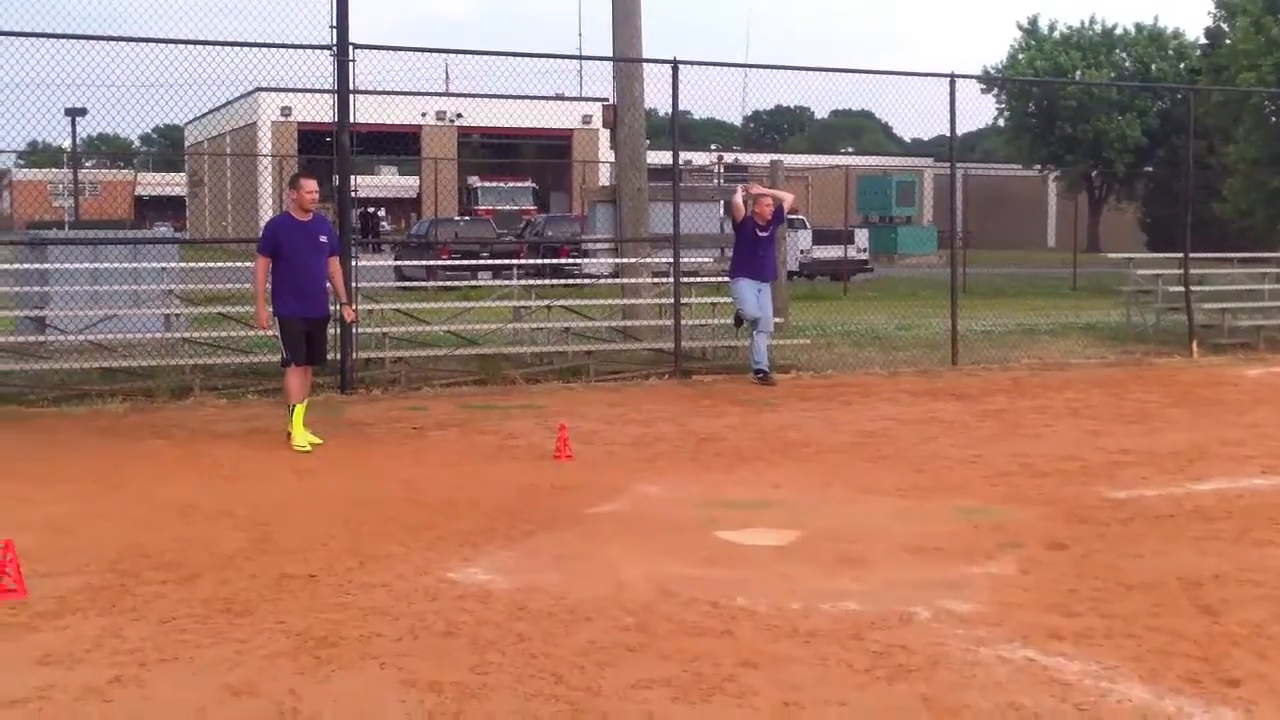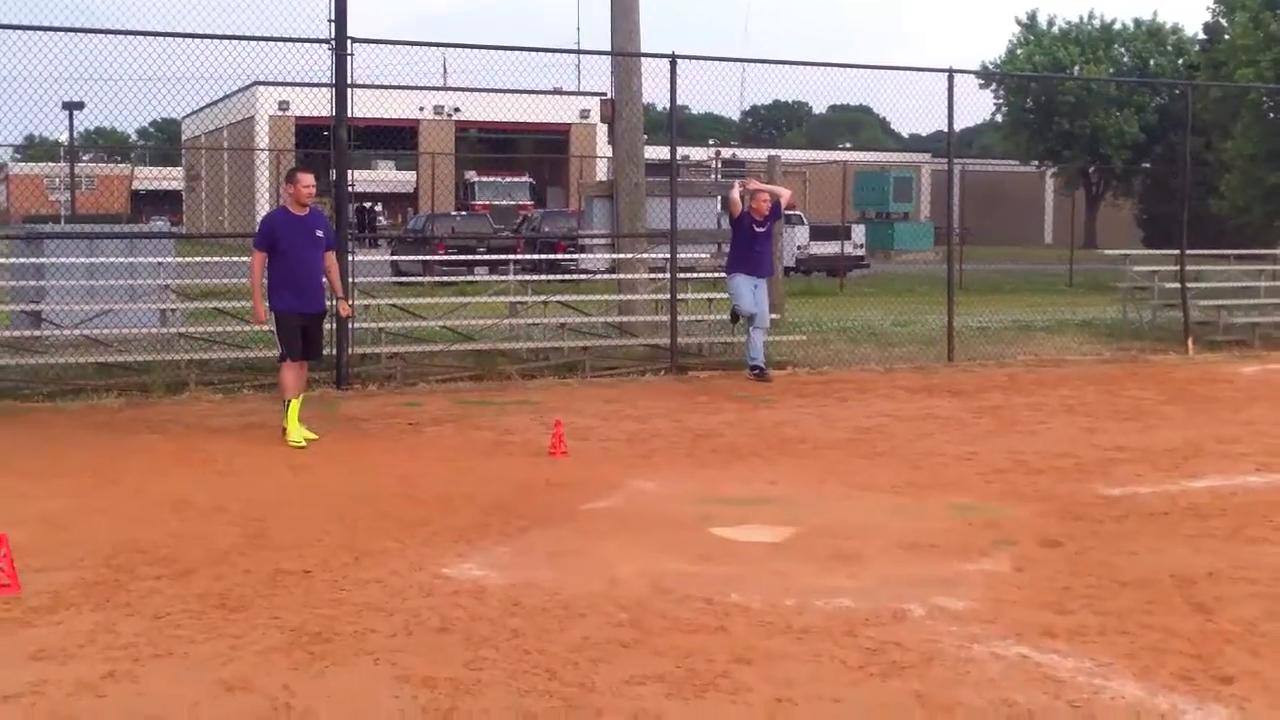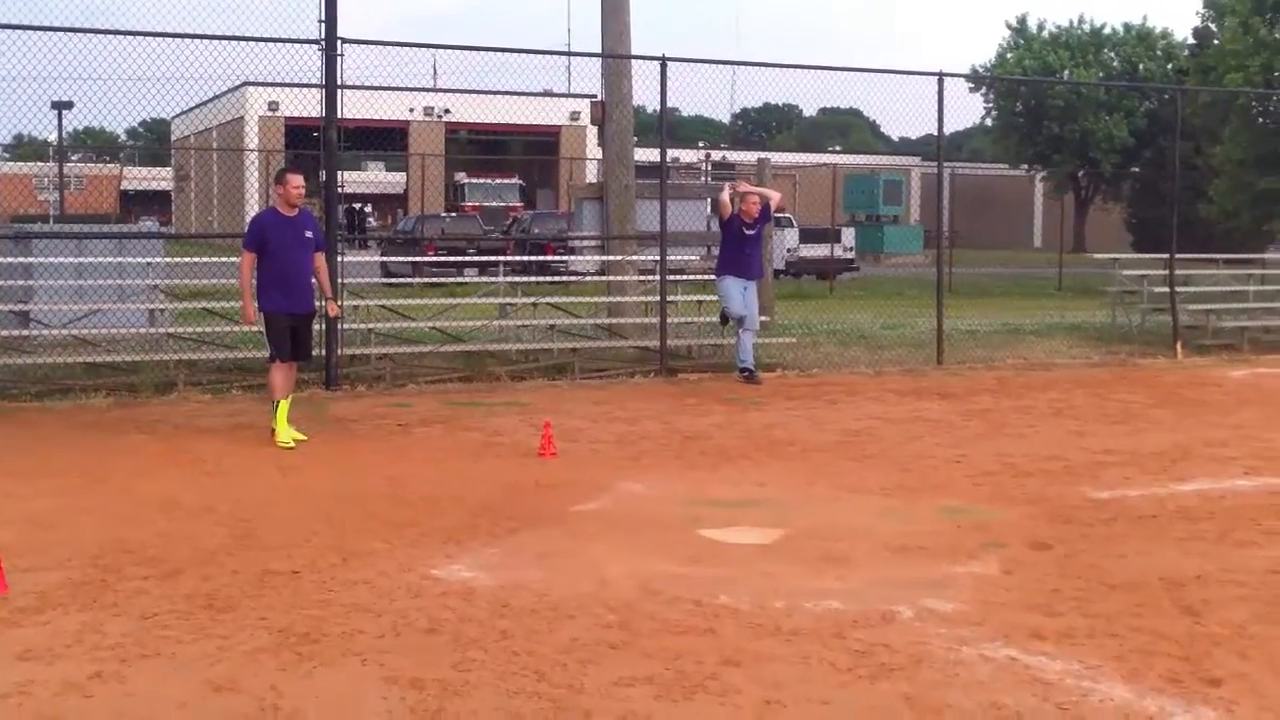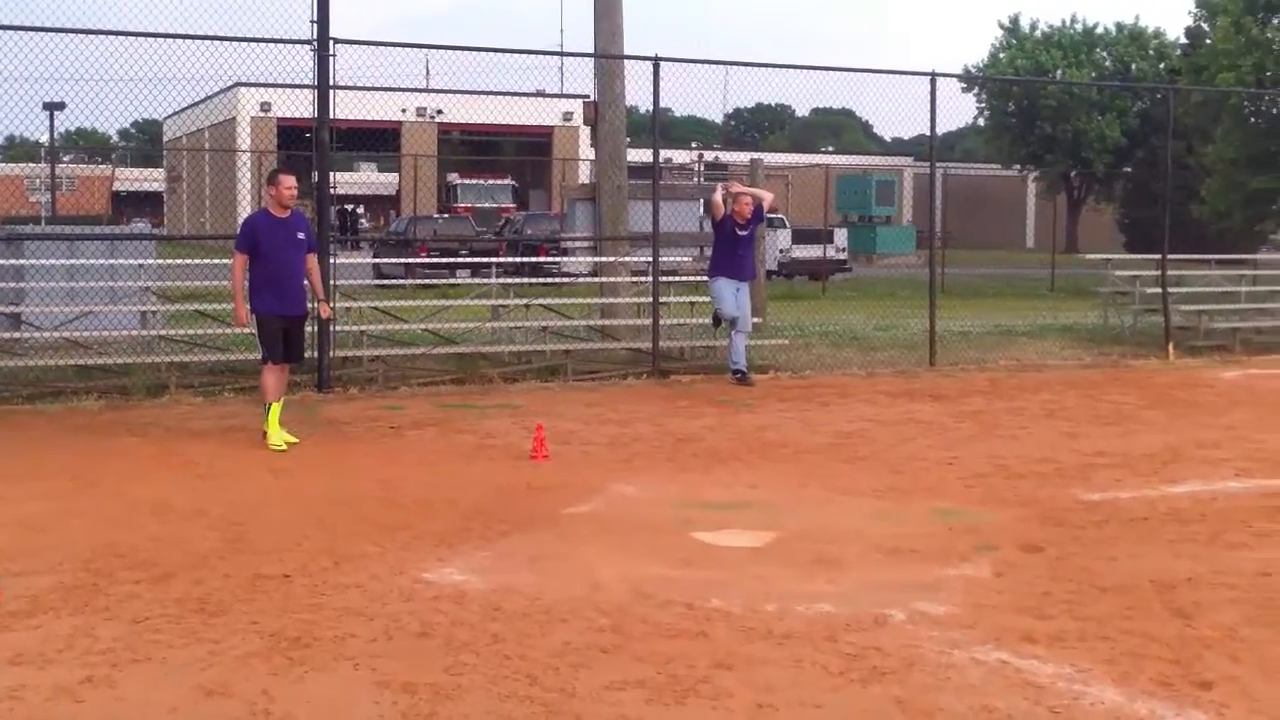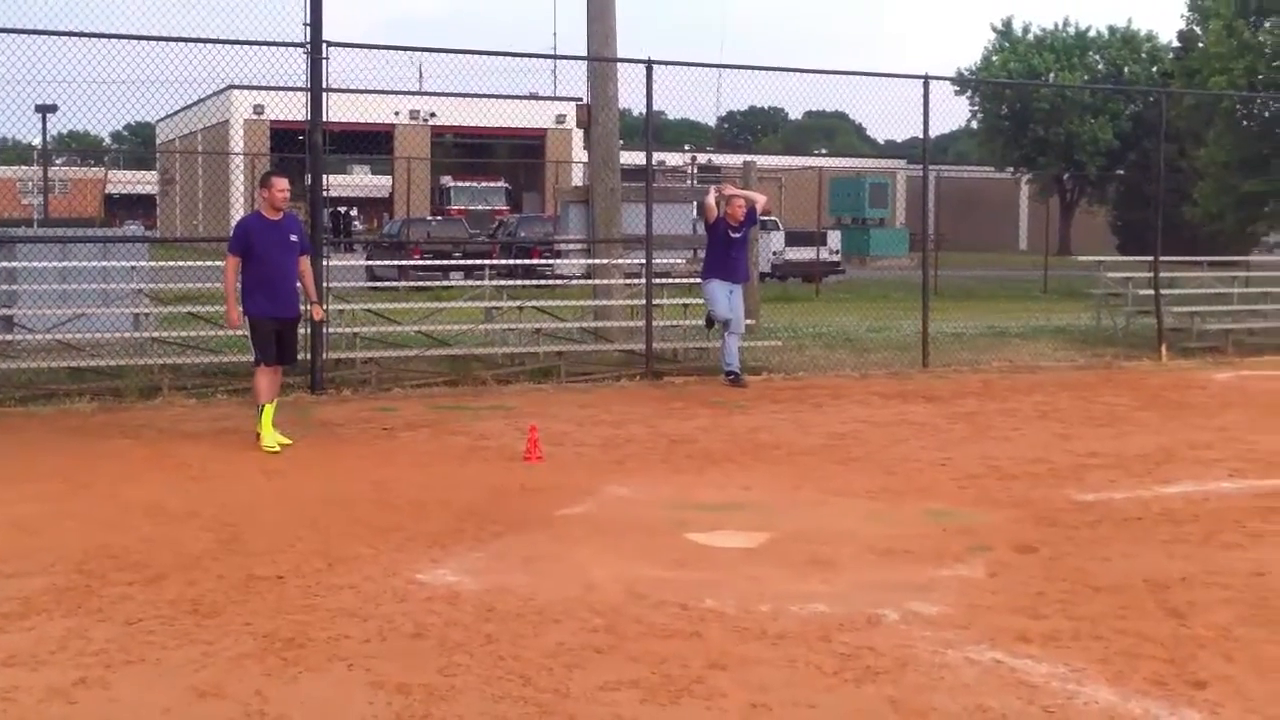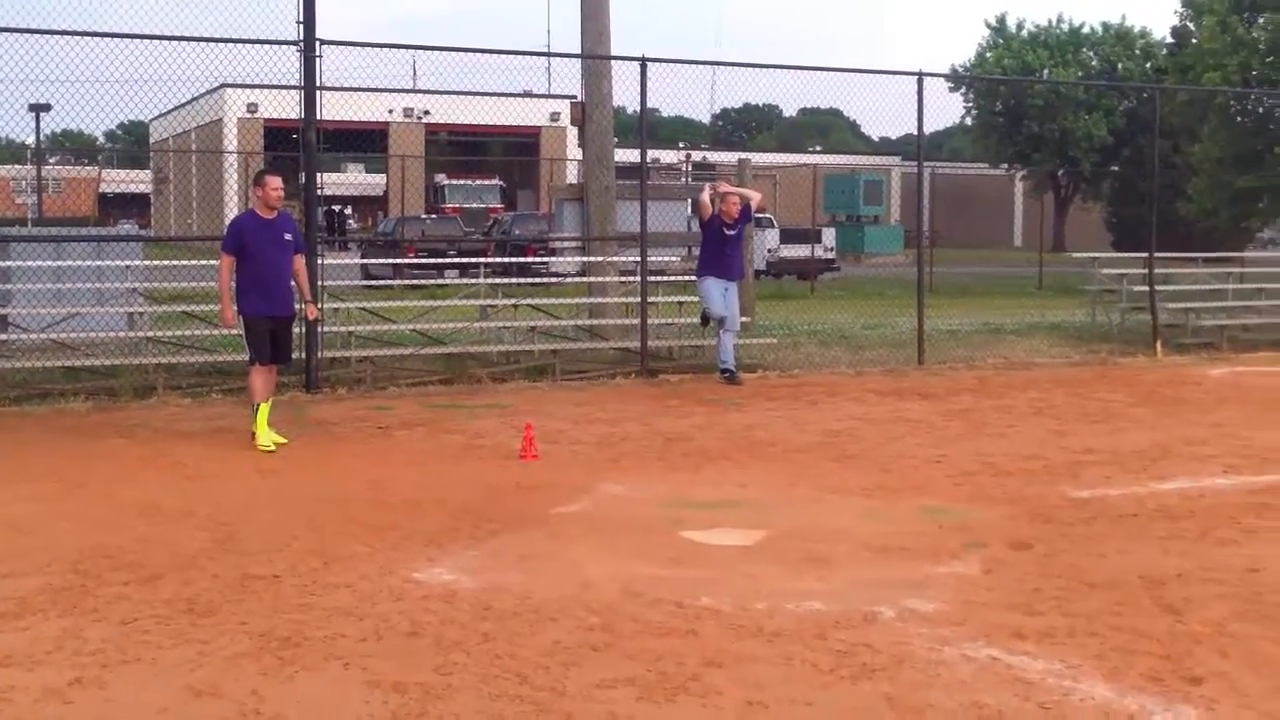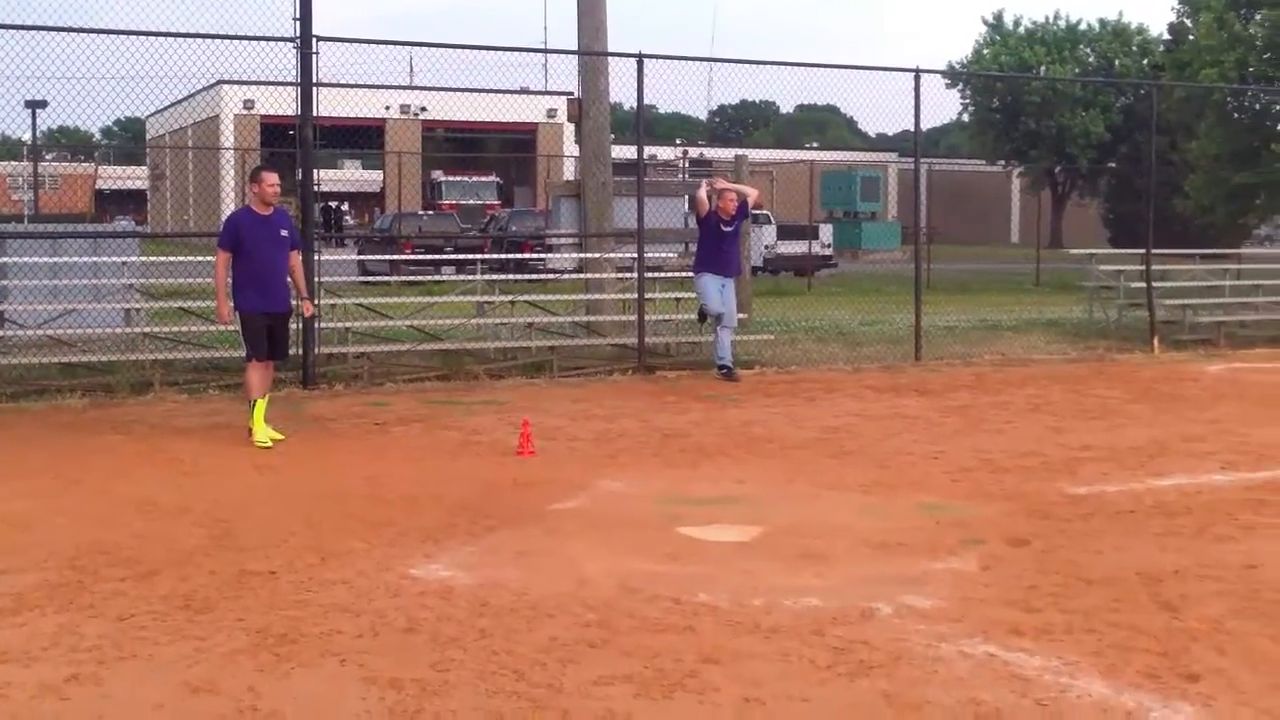
dt=0.1s
person 1, frame 1
left shoulder: (324, 226)
right shoulder: (276, 226)
left elbow: (333, 267)
right elbow: (261, 267)
left wrist: (344, 302)
right wrist: (260, 306)
left hip: (319, 311)
right hip: (289, 311)
left knee: (308, 366)
right knee: (294, 365)
left ankle: (298, 424)
right ankle: (295, 428)
person 1, frame 2
left shoulder: (321, 220)
right shoulder: (273, 221)
left elbow: (330, 261)
right elbow: (258, 261)
left wrist: (340, 297)
right wrist: (258, 301)
left hip: (315, 306)
right hip: (286, 306)
left knee: (304, 361)
right knee: (290, 360)
left ankle: (294, 419)
right ankle: (291, 424)
person 1, frame 3
left shoulder: (310, 221)
right shoulder: (262, 221)
left elbow: (319, 262)
right elbow: (247, 262)
left wrist: (329, 297)
right wrist: (247, 301)
left hip: (304, 306)
right hip: (275, 307)
left knee: (293, 362)
right knee: (279, 361)
left ankle: (281, 420)
right ankle: (279, 425)
person 1, frame 4
left shoulder: (302, 222)
right shoulder: (254, 223)
left elbow: (311, 263)
right elbow: (239, 264)
left wrist: (321, 299)
right wrist: (239, 303)
left hip: (296, 308)
right hip: (267, 309)
left knee: (285, 364)
right knee: (272, 363)
left ankle: (274, 422)
right ankle: (271, 427)
person 1, frame 5
left shoulder: (295, 225)
right shoulder: (247, 225)
left elbow: (303, 266)
right elbow: (232, 266)
left wrist: (314, 301)
right wrist: (232, 305)
left hip: (289, 310)
right hip: (260, 311)
left knee: (278, 367)
right knee: (265, 365)
left ankle: (267, 425)
right ankle: (264, 429)
person 1, frame 6
left shoulder: (289, 223)
right shoulder: (241, 224)
left elbow: (298, 264)
right elbow: (226, 265)
left wrist: (308, 300)
right wrist: (226, 305)
left hip: (284, 309)
right hip: (254, 310)
left knee: (273, 366)
right knee: (259, 364)
left ankle: (263, 424)
right ankle: (259, 428)
person 1, frame 7
left shoulder: (285, 220)
right shoulder: (237, 220)
left elbow: (294, 261)
right elbow: (222, 262)
left wrist: (304, 297)
right wrist: (222, 301)
left hip: (280, 305)
right hip: (251, 306)
left knee: (270, 362)
right knee: (256, 360)
left ankle: (260, 420)
right ankle: (256, 423)
person 2, frame 1
left shoulder: (773, 222)
right shoulder: (745, 223)
left elbow: (789, 198)
right elbow: (736, 203)
left wrist: (762, 190)
right wrist: (740, 192)
left hip: (764, 282)
right hip: (743, 279)
left knee: (764, 327)
right knee: (752, 313)
left ankle: (760, 370)
right ankle: (741, 314)
person 2, frame 2
left shoulder: (770, 217)
right shoulder: (742, 218)
left elbow: (787, 194)
right elbow: (733, 198)
left wrist: (760, 186)
right wrist: (737, 187)
left hip: (761, 277)
right hip: (739, 274)
left knee: (760, 323)
right knee: (748, 309)
left ankle: (756, 366)
right ankle: (737, 310)
person 2, frame 3
left shoulder: (760, 220)
right shoulder: (732, 221)
left elbow: (776, 196)
right elbow: (723, 200)
left wrist: (750, 188)
right wrist: (727, 189)
left hip: (750, 280)
right hip: (729, 276)
left knee: (750, 325)
right knee: (737, 312)
left ankle: (745, 368)
right ankle: (727, 312)
person 2, frame 4
left shoulder: (752, 220)
right shoulder: (724, 221)
left elbow: (769, 197)
right elbow: (716, 201)
left wrist: (742, 189)
right wrist: (720, 190)
left hip: (743, 281)
right hip: (721, 278)
left knee: (742, 327)
right knee: (730, 313)
left ankle: (738, 370)
right ankle: (719, 313)
person 2, frame 5
left shoulder: (745, 223)
right shoulder: (717, 224)
left elbow: (762, 200)
right elbow: (708, 203)
left wrist: (736, 191)
right wrist: (712, 193)
left hip: (736, 283)
right hip: (714, 280)
left knee: (735, 328)
right knee: (723, 315)
left ankle: (731, 372)
right ankle: (713, 315)
person 2, frame 6
left shoulder: (740, 220)
right shoulder: (712, 221)
left elbow: (757, 197)
right elbow: (703, 201)
left wrist: (730, 189)
right wrist: (707, 190)
left hip: (731, 281)
right hip: (709, 278)
left knee: (730, 326)
right knee: (718, 312)
left ankle: (727, 369)
right ankle: (708, 313)
person 2, frame 7
left shoulder: (737, 217)
right shoulder: (709, 218)
left elbow: (753, 193)
right elbow: (700, 197)
left wrist: (727, 185)
right wrist: (704, 186)
left hip: (728, 277)
right hip: (706, 274)
left knee: (727, 322)
right knee: (715, 309)
left ankle: (724, 365)
right ankle: (705, 309)
